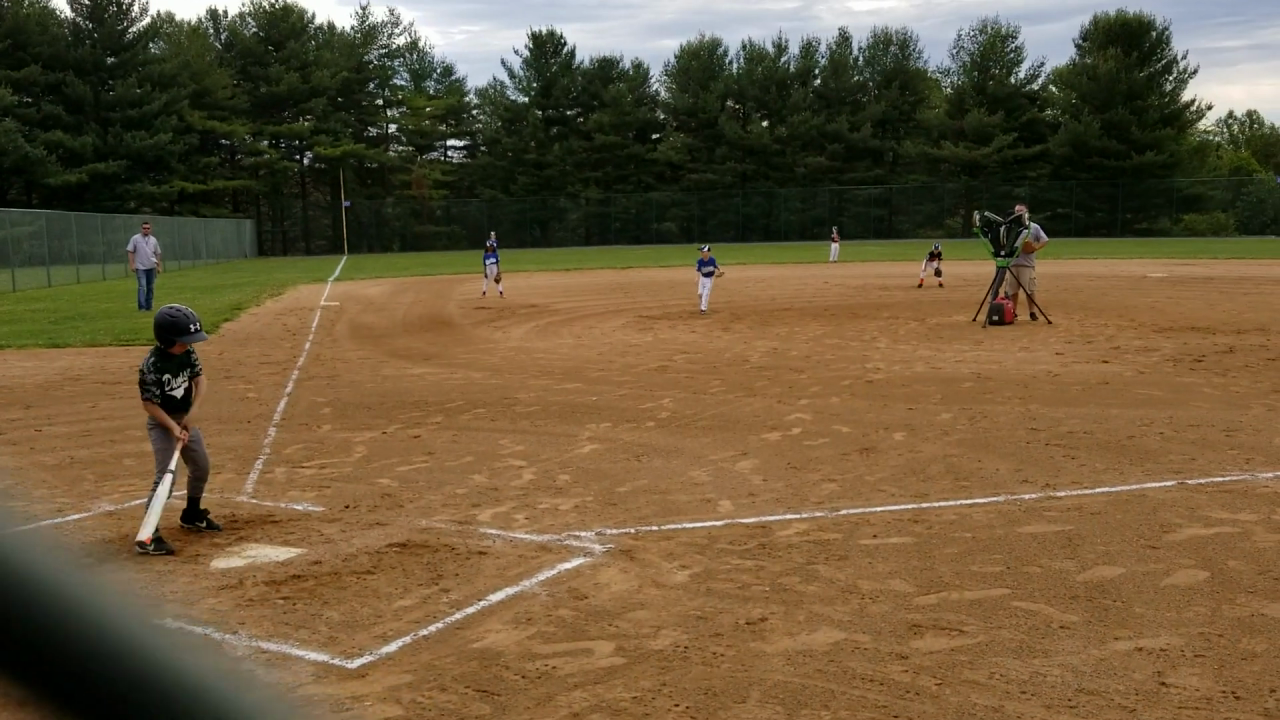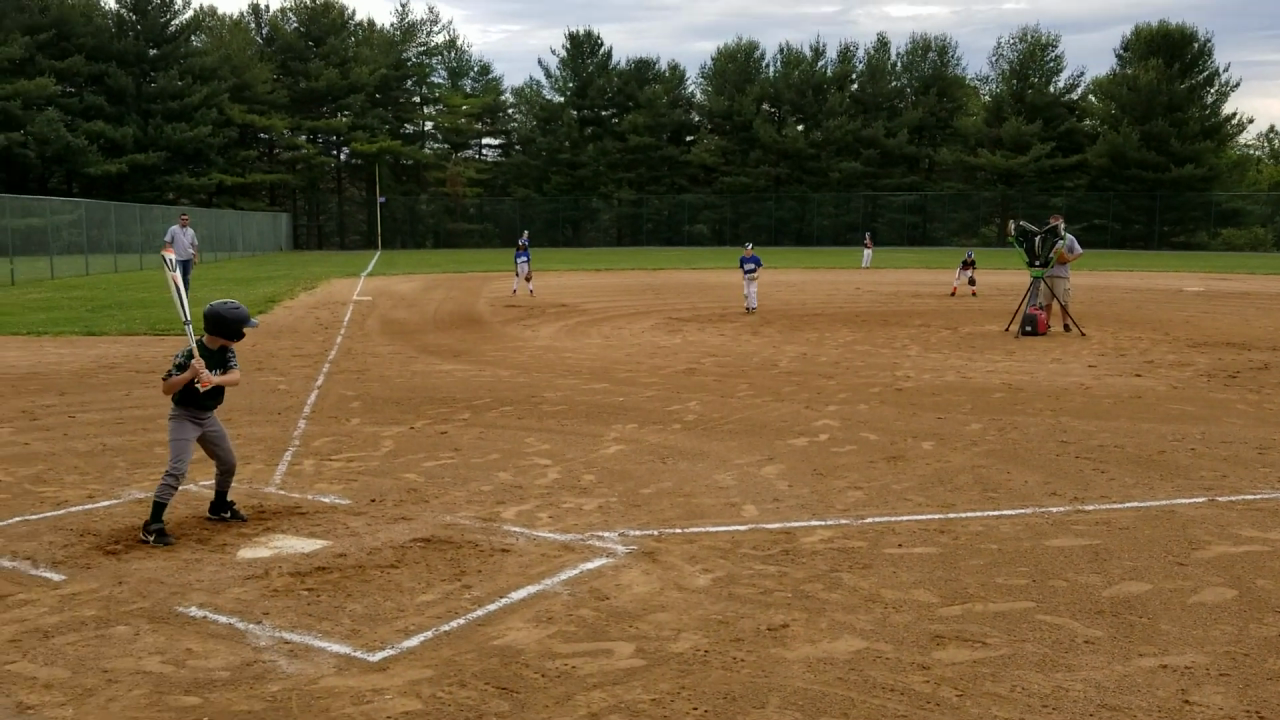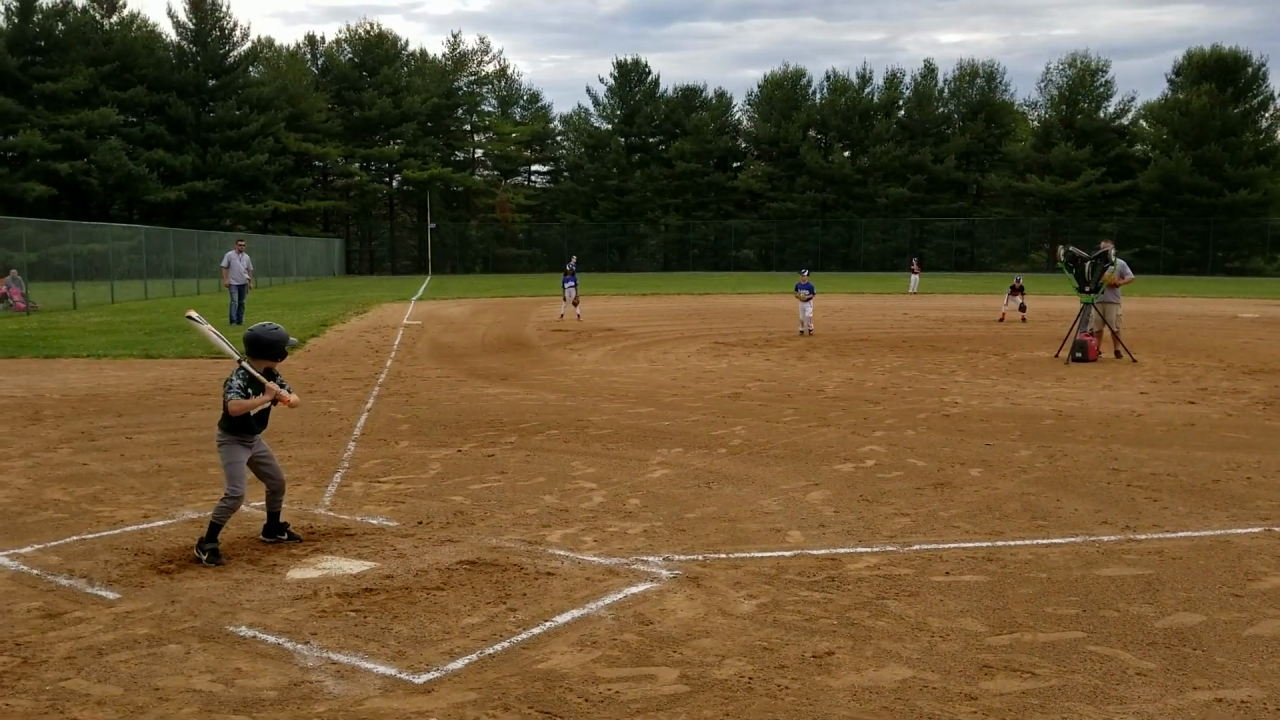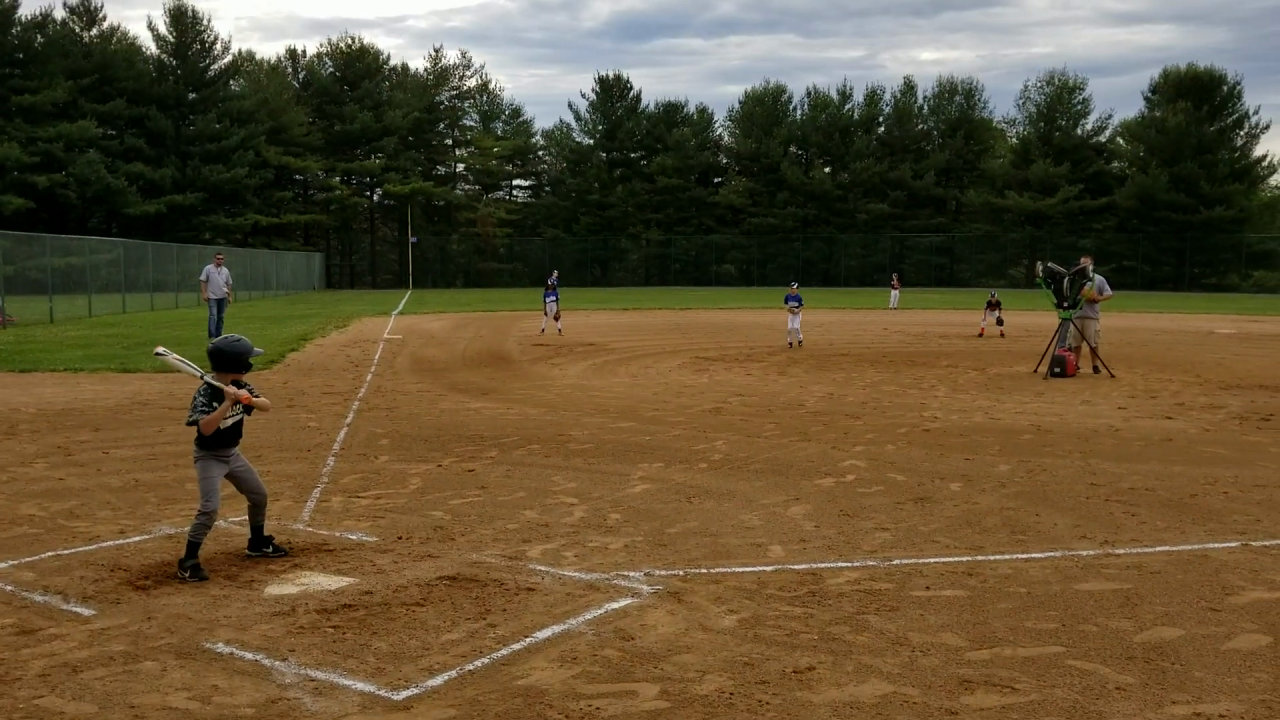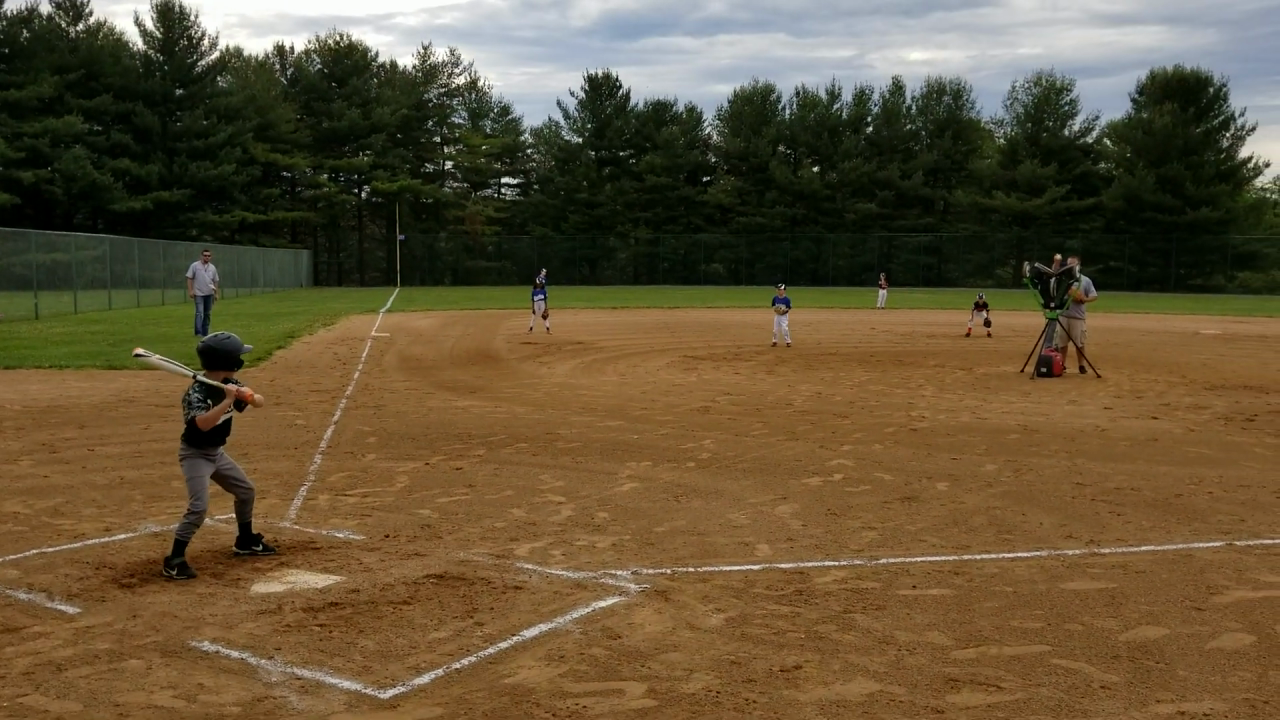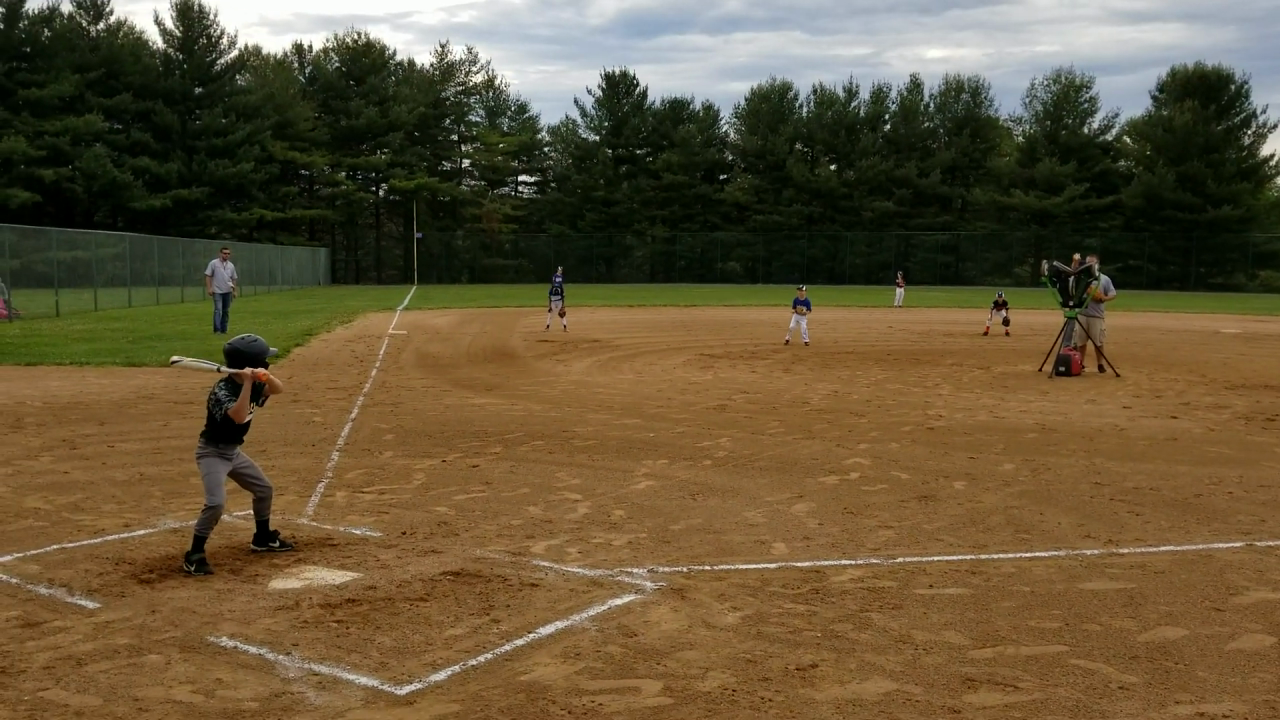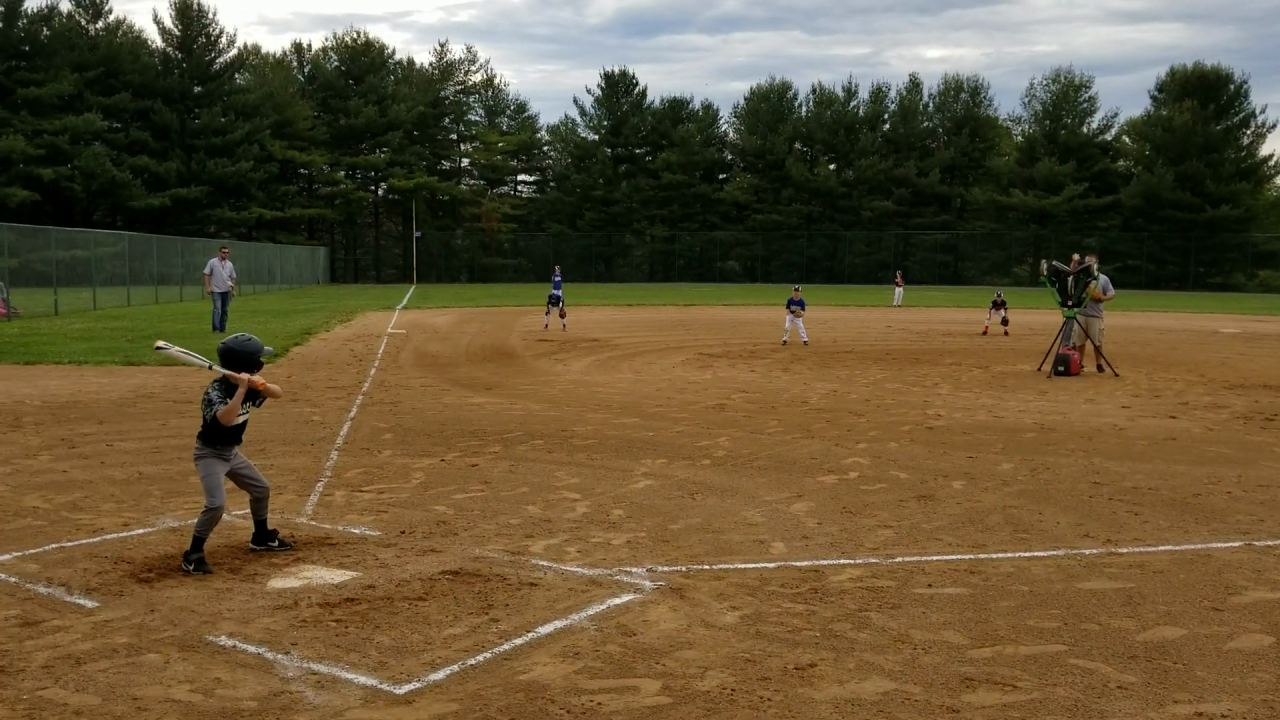
dt=0.5s
person 1, frame 1
left shoulder: (187, 353)
right shoulder: (153, 363)
left elbow: (200, 380)
right elbow: (150, 403)
left wrist: (192, 411)
right wrist: (172, 427)
left hip: (186, 419)
right hip: (164, 425)
left knee: (201, 468)
right knee: (165, 477)
left ankle: (192, 515)
right ankle: (149, 536)
person 1, frame 2
left shoulder: (226, 351)
right shoulder: (189, 354)
left elbow: (235, 377)
right elbow: (166, 389)
left wrist: (213, 378)
right wrist: (189, 374)
left hip: (209, 416)
right hip: (184, 417)
left knee: (228, 462)
right knee: (176, 469)
left ankle: (219, 507)
right ankle: (153, 524)
person 1, frame 3
left shoulder: (271, 374)
right shoulder: (239, 378)
left elbow: (296, 400)
right elbow: (233, 408)
left wrist: (287, 397)
right wrist: (265, 397)
left hip: (254, 439)
right hip: (232, 441)
left knee: (277, 482)
right knee: (236, 493)
left ankle: (273, 529)
right ankle: (207, 544)
person 1, frame 4
left shoulder: (239, 386)
right shoulder: (204, 394)
left elbow: (267, 406)
right elbow: (205, 429)
left wrist: (249, 399)
right wrist: (227, 403)
left hip: (232, 453)
right hip: (209, 457)
left knee: (258, 496)
right knee: (209, 509)
left ankle: (258, 543)
right ankle: (188, 562)
person 1, frame 5
left shoulder: (229, 385)
right shoulder: (196, 392)
left elbow: (260, 403)
right elbow: (204, 424)
left wrist: (249, 396)
right wrist: (228, 400)
left hip: (217, 452)
right hip: (195, 454)
left knee: (246, 491)
right knee: (199, 508)
left ankle: (246, 541)
right ankle: (174, 560)
person 1, frame 6
left shoulder: (252, 383)
right shoulder: (221, 390)
left elbow: (278, 389)
right elbow: (239, 416)
left wrist: (266, 377)
right wrist: (248, 383)
left hip: (233, 451)
right hip: (212, 452)
left knee: (264, 489)
right knee: (215, 503)
left ankle: (263, 538)
right ankle: (194, 555)
person 1, frame 7
left shoulder: (247, 385)
right shoulder: (215, 390)
left elbow: (278, 393)
right elbow: (226, 419)
left wrist: (261, 384)
right wrist: (241, 389)
left hip: (231, 452)
right hip: (209, 453)
left knee: (261, 489)
right knee: (216, 504)
left ankle: (262, 537)
right ankle: (193, 555)
